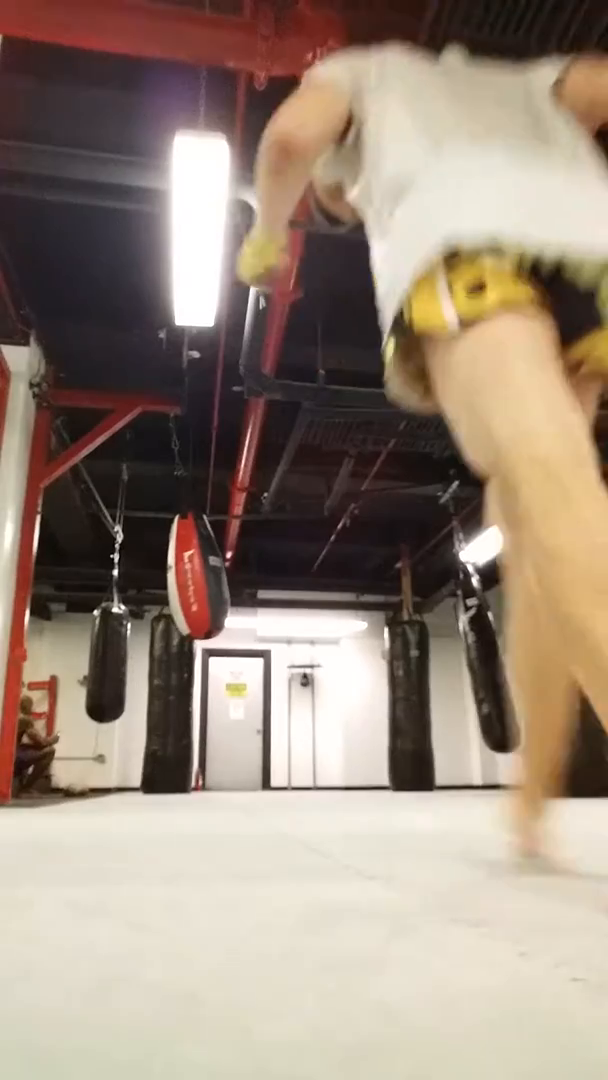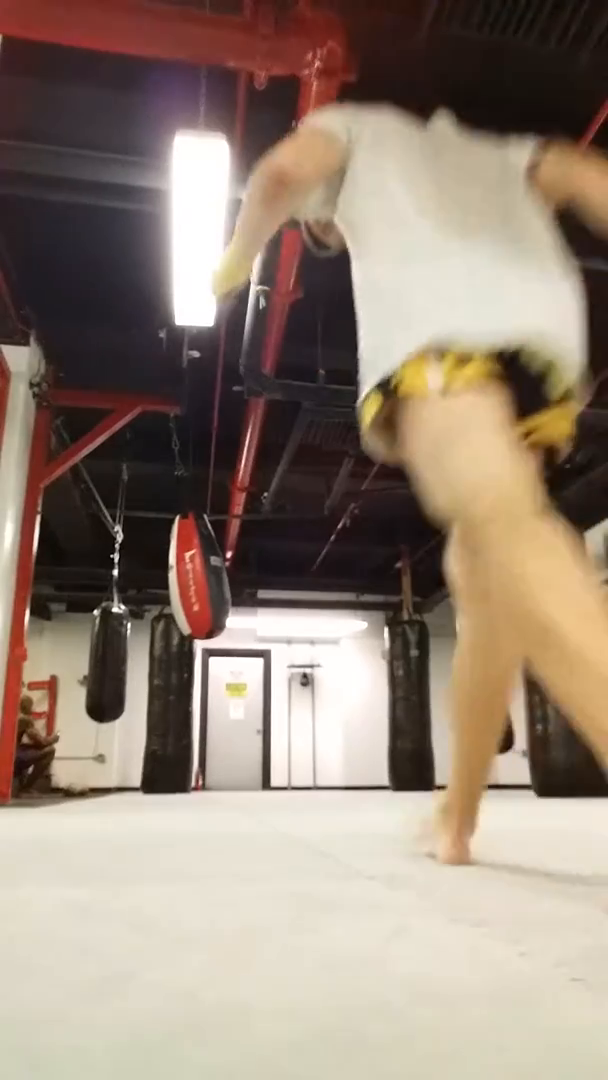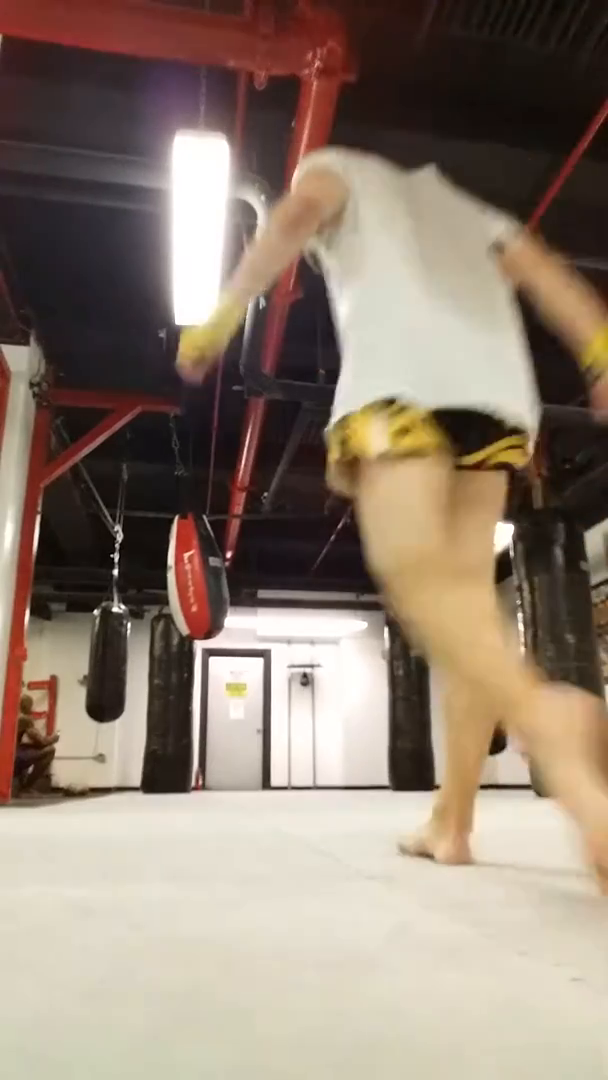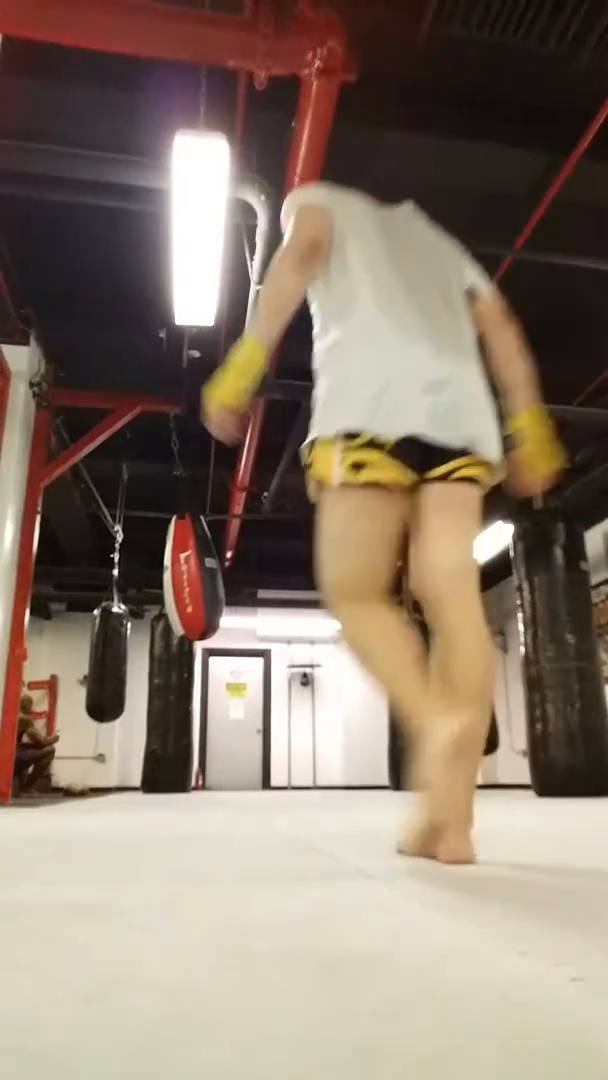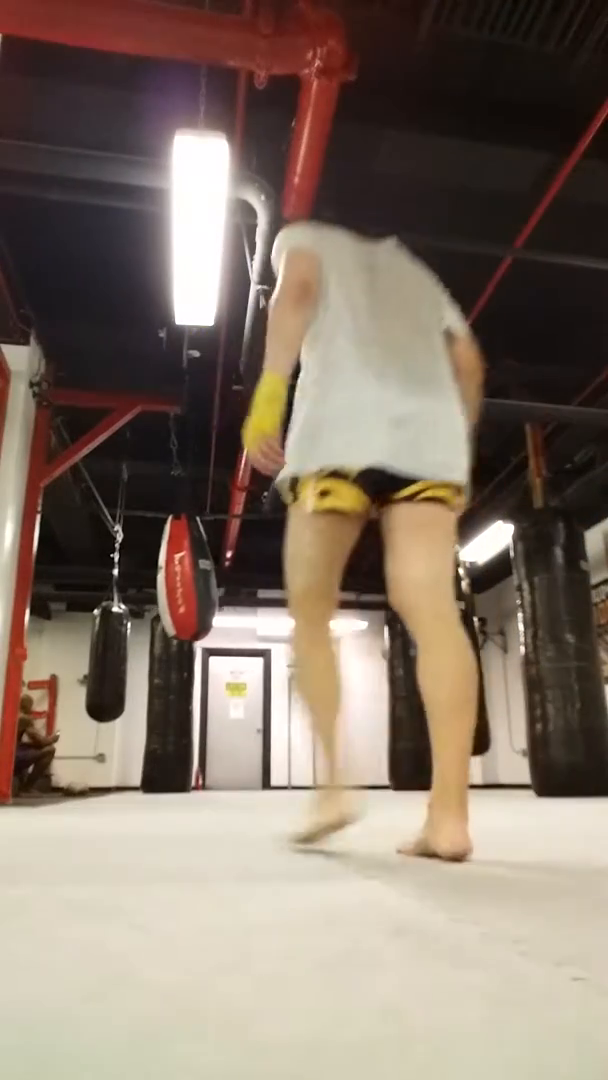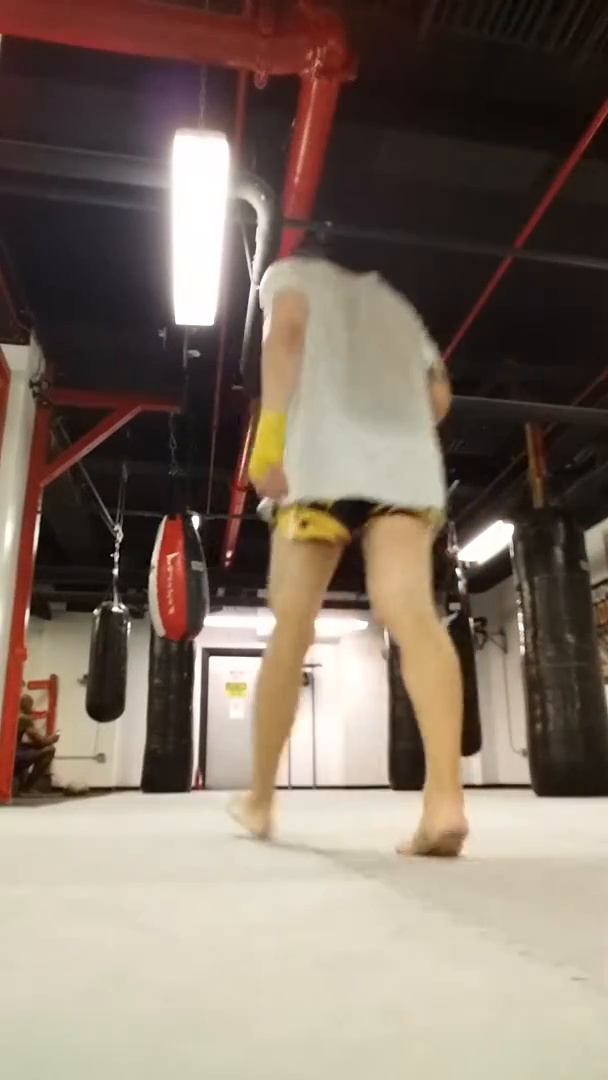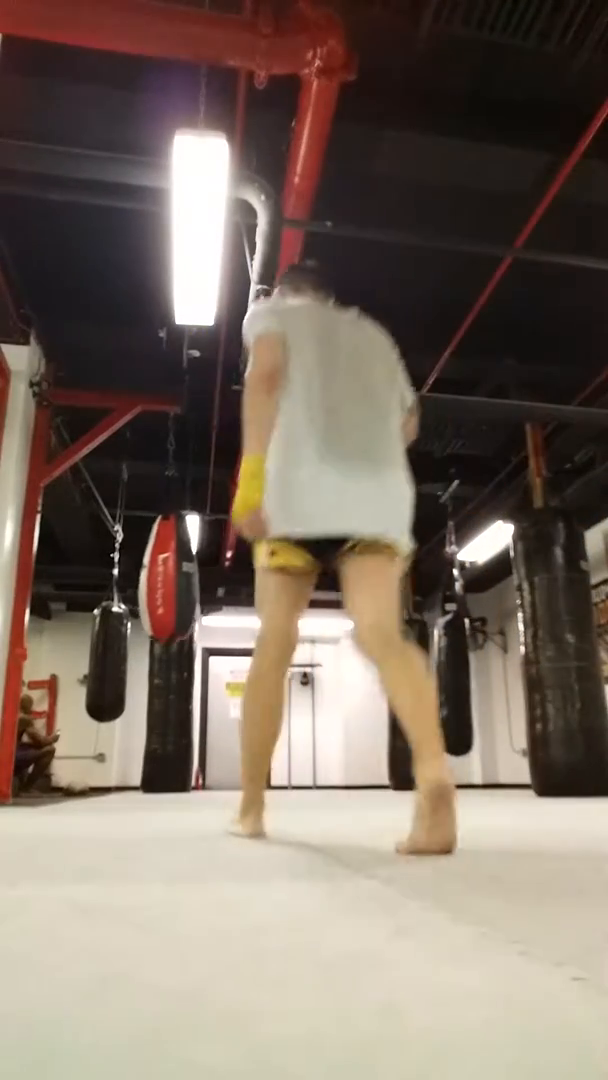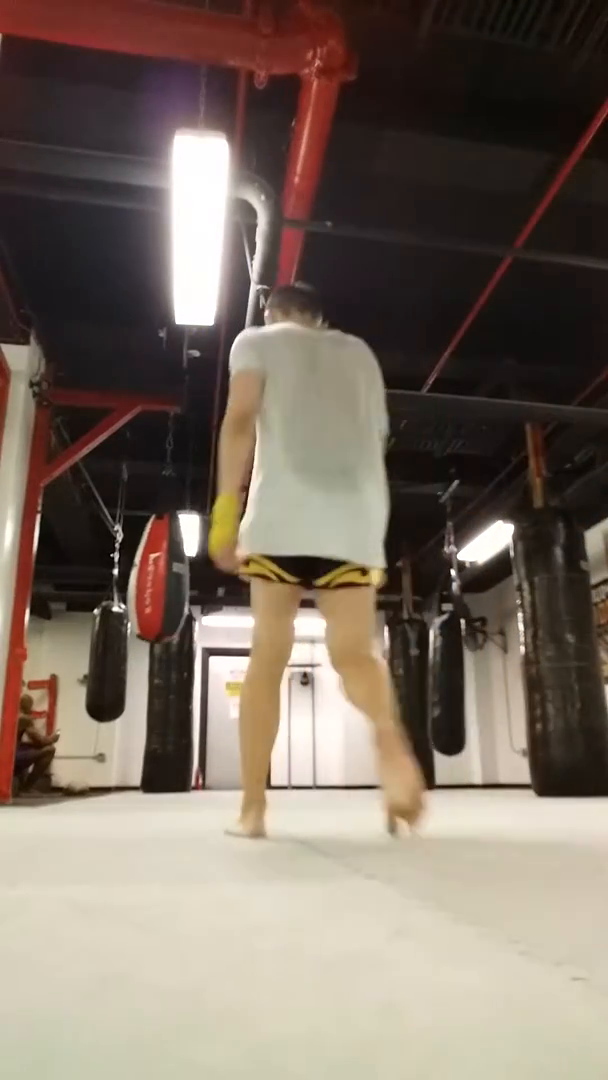
dt=0.1s
person 1, frame 1
left shoulder: (357, 75)
right shoulder: (505, 81)
left elbow: (287, 141)
left wrist: (261, 247)
left hip: (460, 234)
right knee: (528, 514)
person 1, frame 2
left shoulder: (347, 129)
right shoulder: (482, 150)
left elbow: (285, 170)
left wrist: (238, 255)
left hip: (435, 324)
left knee: (499, 526)
right knee: (482, 572)
person 1, frame 3
left shoulder: (334, 168)
right shoulder: (459, 203)
left elbow: (299, 210)
right elbow: (542, 270)
left wrist: (226, 312)
left hip: (402, 368)
right hip: (497, 374)
left knee: (414, 576)
right knee: (466, 585)
left ankle: (545, 717)
right ankle: (452, 822)
person 1, frame 4
left shoulder: (318, 200)
right shoulder: (432, 236)
left elbow: (300, 249)
right elbow: (497, 325)
left wrist: (248, 354)
right wrist: (529, 418)
left hip: (371, 400)
right hip: (461, 408)
left knee: (352, 590)
right knee: (451, 595)
left ankle: (437, 723)
right ankle: (452, 821)
person 1, frame 5
left shoulder: (304, 240)
right shoulder: (413, 270)
left elbow: (296, 295)
right elbow: (467, 364)
left wrist: (269, 392)
right wrist: (459, 440)
left hip: (343, 426)
right hip: (431, 432)
left knee: (310, 607)
right knee: (432, 610)
left ankle: (333, 780)
right ankle: (449, 812)
person 1, frame 6
left shoulder: (290, 273)
right shoulder: (393, 301)
left elbow: (286, 330)
right elbow: (438, 397)
left wrist: (270, 426)
left hip: (323, 457)
right hip: (405, 460)
left knee: (290, 630)
right knee: (411, 616)
left ankle: (260, 799)
right ankle: (444, 795)
person 1, frame 7
left shoulder: (269, 310)
right shoulder: (373, 333)
left elbow: (264, 377)
right elbow: (407, 425)
left wrist: (251, 471)
left hip: (297, 492)
right hip: (377, 495)
left knee: (273, 650)
right knee: (384, 641)
left ankle: (252, 807)
right ankle: (433, 764)
person 1, frame 8
left shoulder: (257, 340)
right shoulder: (359, 352)
left elbow: (240, 419)
right elbow: (377, 438)
left wrist: (226, 506)
left hip: (280, 515)
right hip: (355, 513)
left knee: (268, 657)
right knee: (353, 652)
left ankle: (252, 807)
right ankle: (391, 743)
